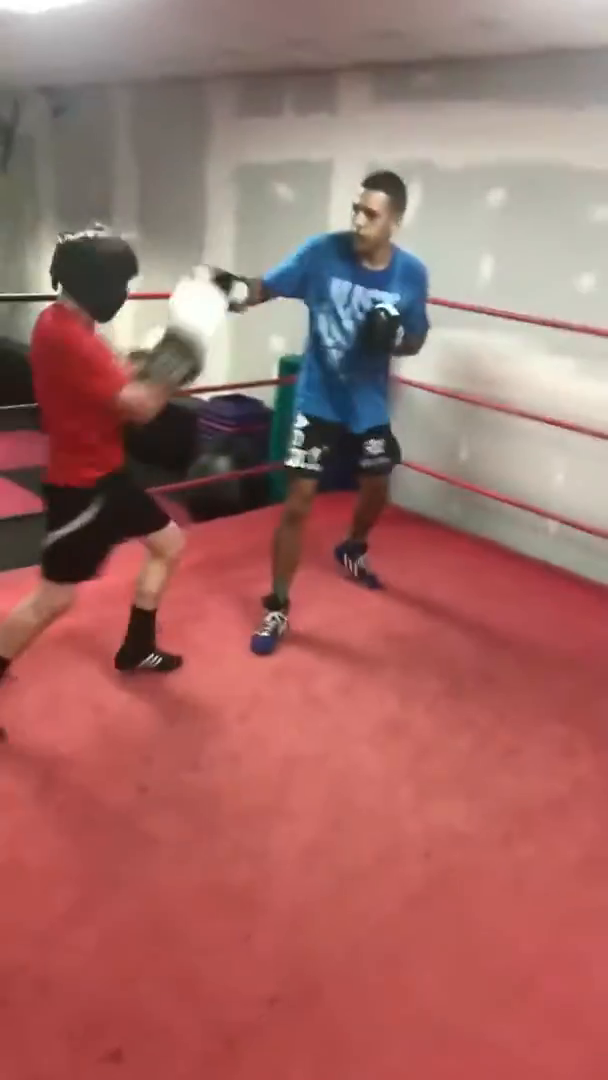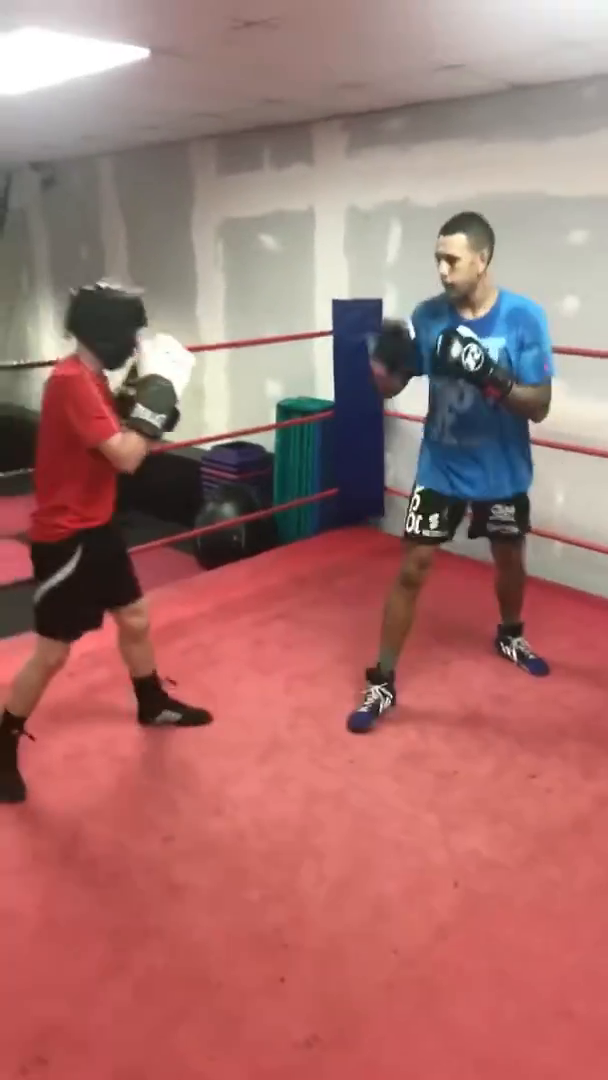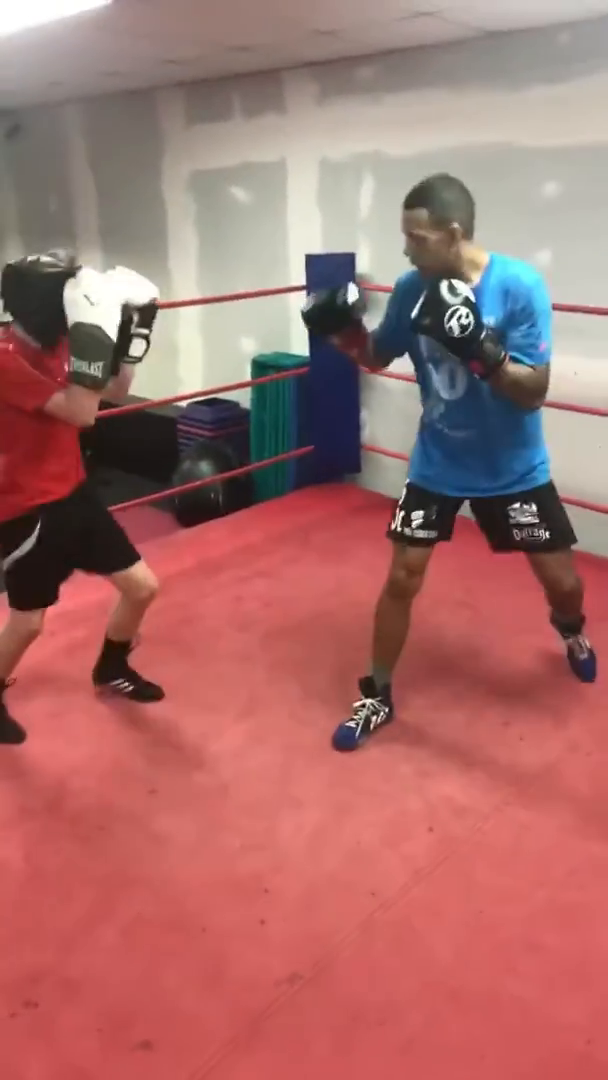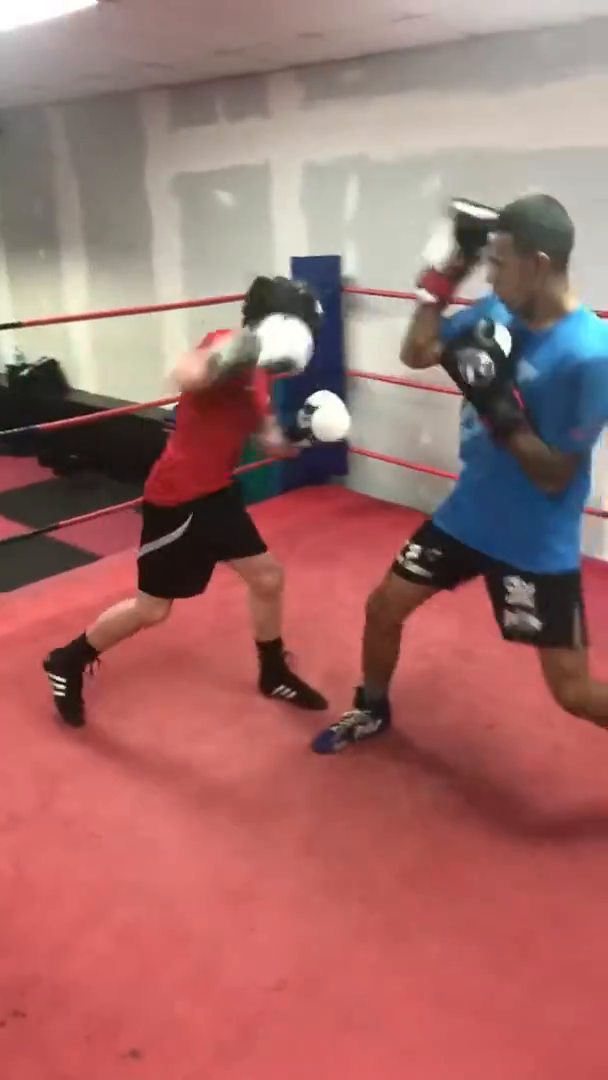
dt=1s
person 1, frame 1
left shoulder: (411, 274)
right shoulder: (322, 253)
left elbow: (416, 342)
right elbow: (264, 289)
left wrist: (394, 336)
right wrist: (236, 288)
left hip: (369, 406)
right hip: (318, 402)
left knee: (376, 492)
right knee: (297, 505)
left ankle: (352, 551)
right ankle: (276, 608)
person 1, frame 2
left shoulder: (524, 317)
right shoulder: (427, 316)
left elbow: (538, 405)
left wrist: (489, 376)
right wrist: (385, 364)
left hip: (502, 471)
right hip: (440, 469)
left knee: (509, 562)
right knee: (411, 573)
left ankle: (509, 634)
right ankle: (382, 683)
person 1, frame 3
left shoulder: (520, 286)
right shoulder: (412, 289)
left elbow: (532, 393)
right elbow: (378, 355)
left wrist: (478, 347)
right wrist: (344, 328)
left hip: (514, 465)
right hip: (437, 462)
left knee: (560, 578)
right knee: (402, 579)
left ankle: (570, 630)
right ankle: (375, 698)
person 1, frame 4
right shoulder: (498, 309)
left elbow: (551, 476)
right elbow: (415, 354)
left wrist: (498, 402)
right wrist: (447, 268)
left hip: (537, 540)
right hip: (467, 512)
right knee: (383, 607)
right ankle: (371, 708)
person 2, frame 1
left shoulder: (58, 322)
right shoulder: (70, 339)
left elbow: (112, 380)
right elbow: (140, 406)
left wrist: (160, 359)
right wrist: (183, 345)
left hip: (103, 469)
right hip: (81, 481)
left knee: (169, 544)
right knee: (56, 597)
left ankle: (138, 647)
person 2, frame 2
left shoulder: (87, 376)
right shoulder: (72, 382)
left elbow: (113, 434)
right elbow: (125, 456)
left wrist: (148, 391)
right wrist: (159, 388)
left hip: (96, 527)
right hip: (64, 538)
left knee: (136, 619)
right knee: (52, 653)
left ankle: (152, 703)
person 2, frame 3
left shoulder: (55, 342)
left elbow: (115, 394)
right elbow: (81, 413)
left wrist: (132, 328)
right wrist: (92, 334)
left hip: (75, 494)
left knee: (141, 585)
left ankle: (111, 667)
person 2, frame 4
left shoulder: (259, 375)
right shoulder: (226, 346)
left elbow: (269, 442)
right elbow: (184, 378)
left wrist: (300, 432)
right wrist: (247, 352)
left hip: (217, 492)
right hip: (178, 498)
left knee: (269, 577)
right knee: (152, 608)
left ankle: (274, 674)
right ankle: (68, 663)
